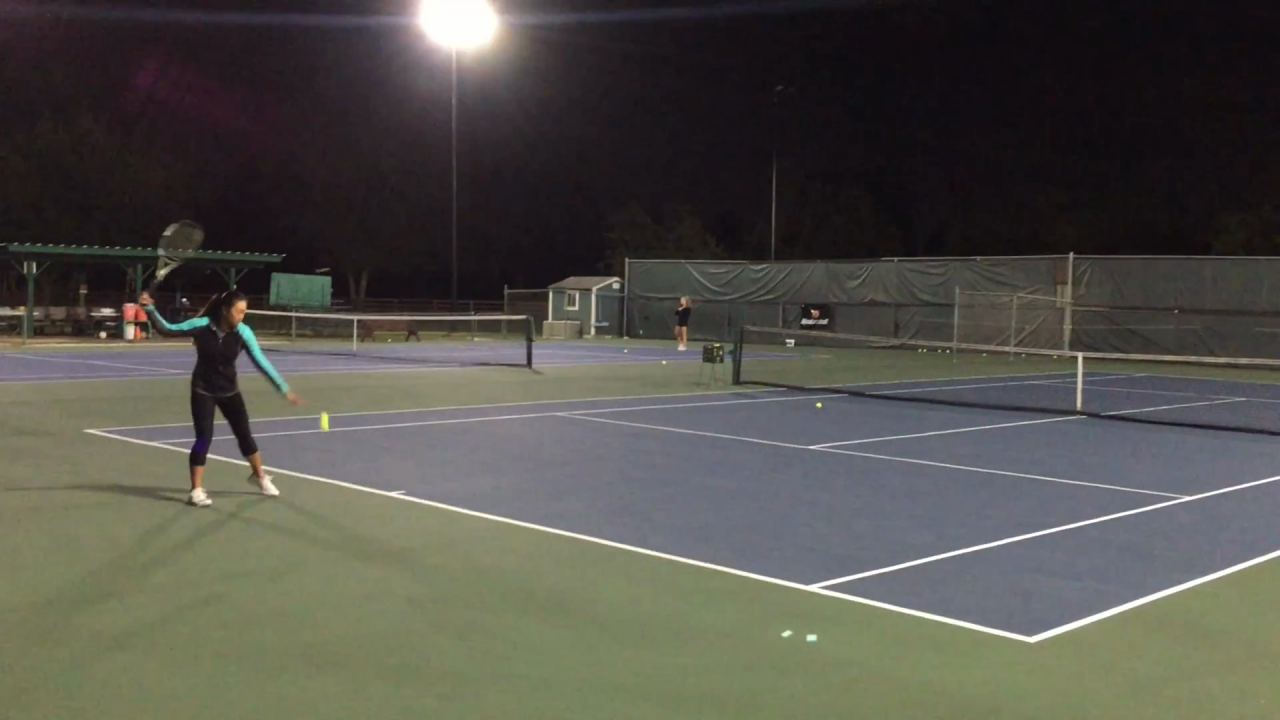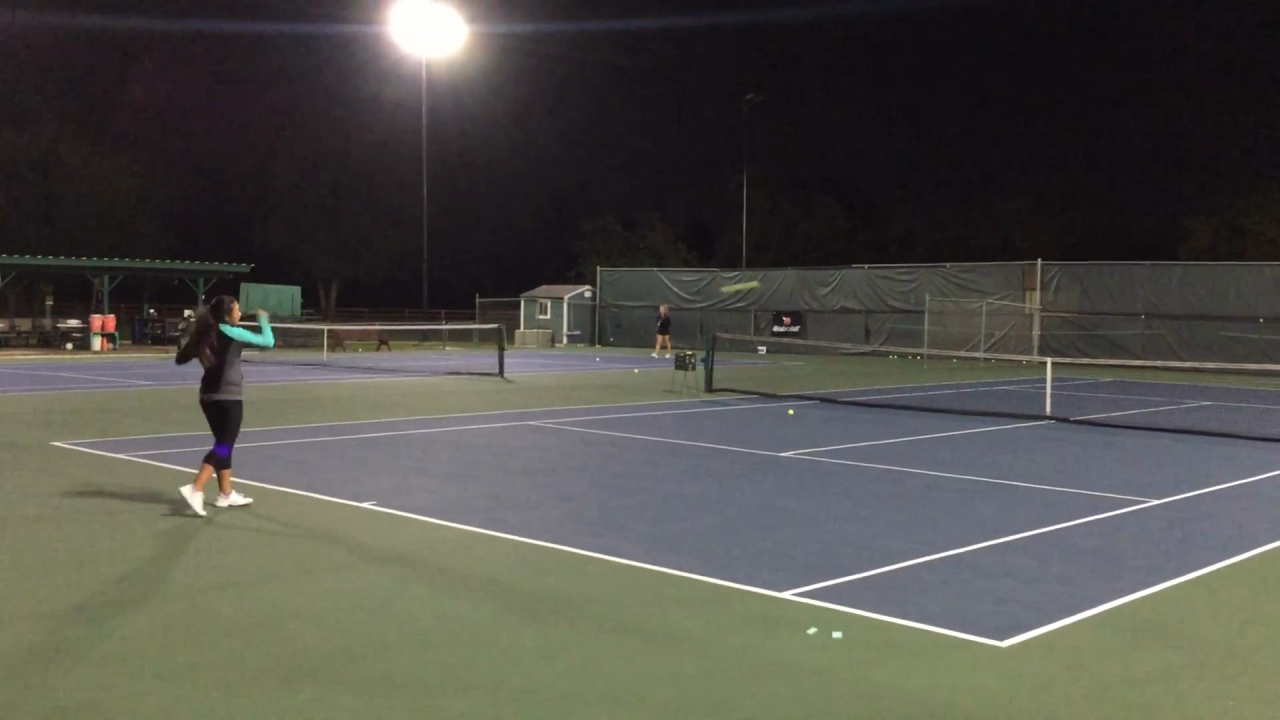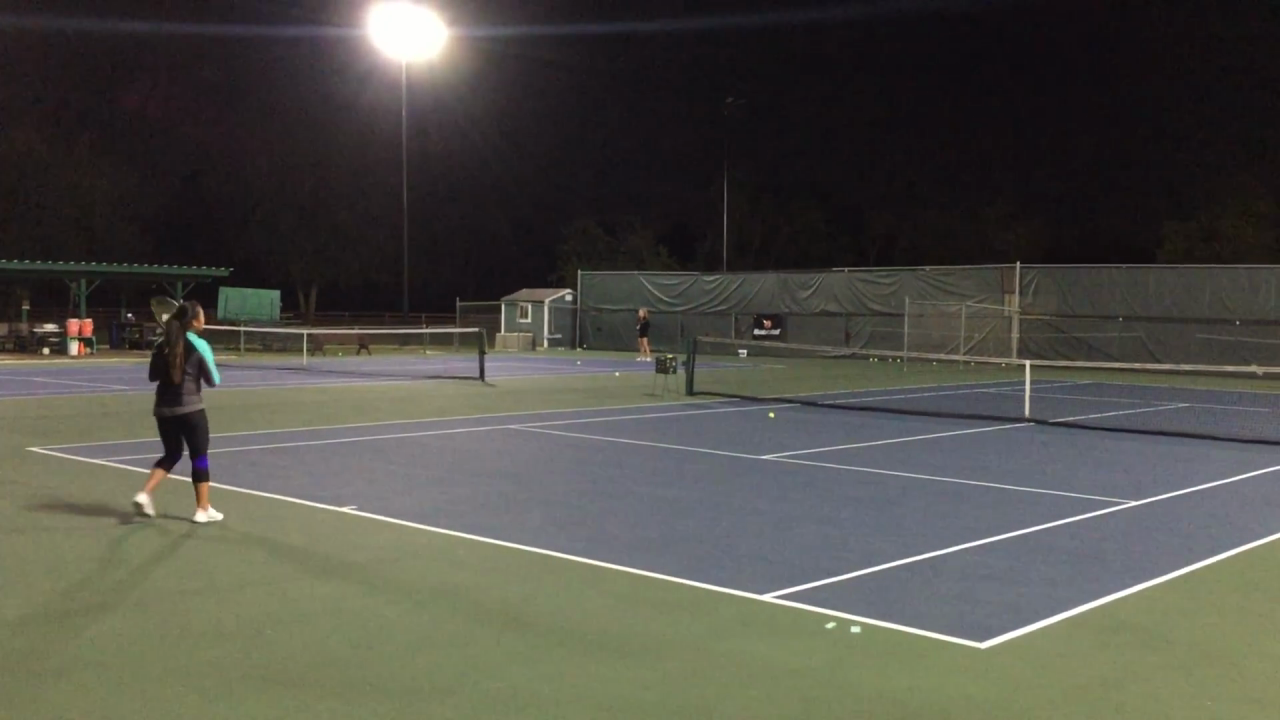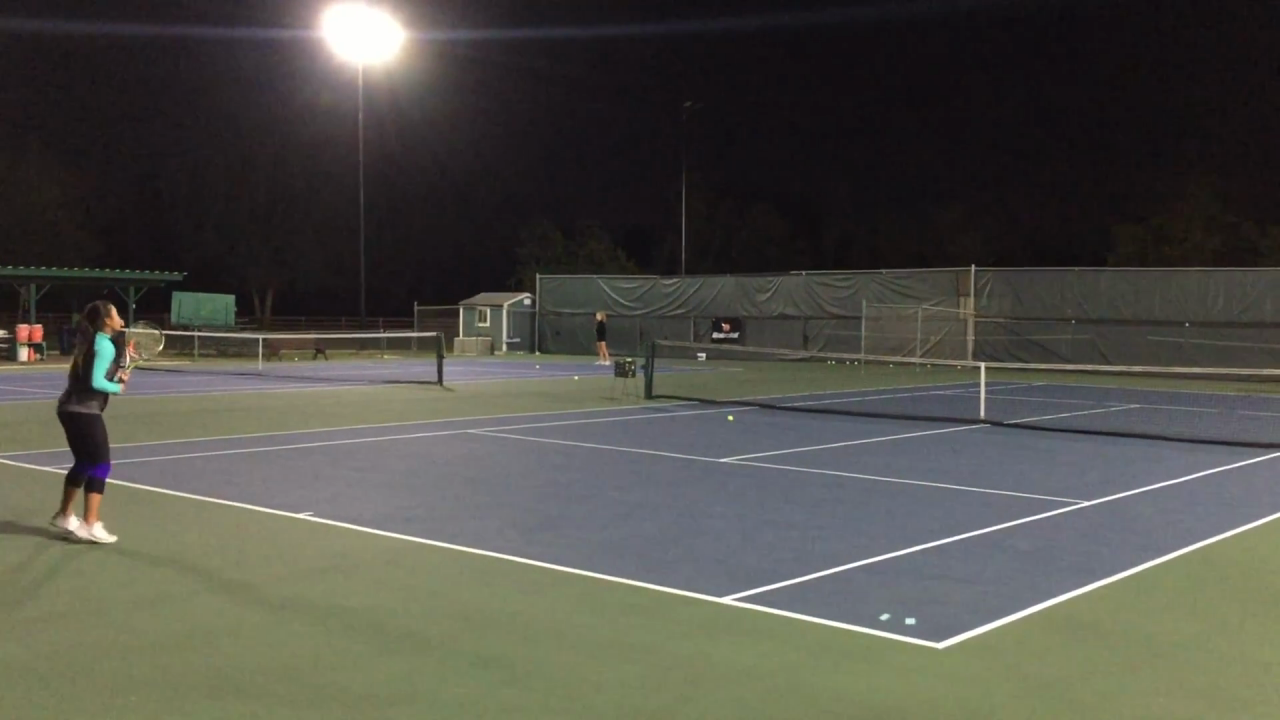
dt=0.7s
person 1, frame 1
left shoulder: (243, 332)
right shoulder: (201, 325)
left elbow: (261, 363)
right elbow: (167, 329)
left wrist: (284, 389)
right wrist: (150, 309)
left hip: (229, 390)
right hip: (203, 391)
left knee: (244, 433)
right knee: (204, 438)
left ankle: (260, 476)
right ankle: (197, 490)
person 1, frame 2
left shoulder: (205, 335)
right shoulder: (233, 334)
left elbow: (181, 358)
right elbow: (267, 342)
right wrist: (264, 320)
left hip: (209, 397)
right hip: (228, 398)
left knee: (224, 444)
right knee: (223, 446)
left ankle: (226, 493)
right ankle: (195, 489)
person 1, frame 3
left shoulder: (162, 345)
right shoulder: (200, 346)
left elbow: (153, 377)
right elbow: (213, 382)
left hip: (164, 409)
right hip: (190, 409)
left knee: (172, 454)
right knee: (199, 457)
left ankle: (145, 495)
right ankle: (203, 509)
person 1, frame 4
left shoulder: (92, 342)
right shoulder: (105, 345)
right elbow: (96, 382)
left wrist: (116, 379)
right wrist: (117, 388)
left hip: (71, 409)
right hip: (84, 411)
left knee: (83, 463)
right knee: (100, 464)
left ankle: (64, 515)
right ankle: (90, 526)
